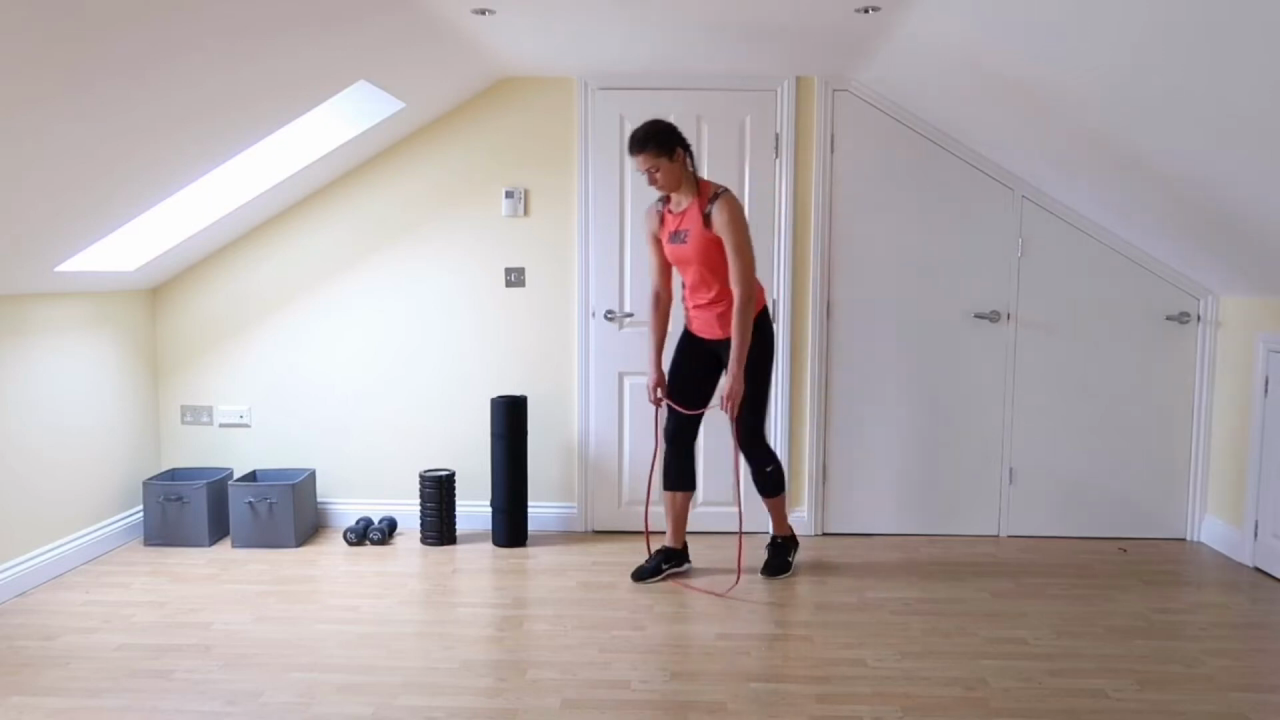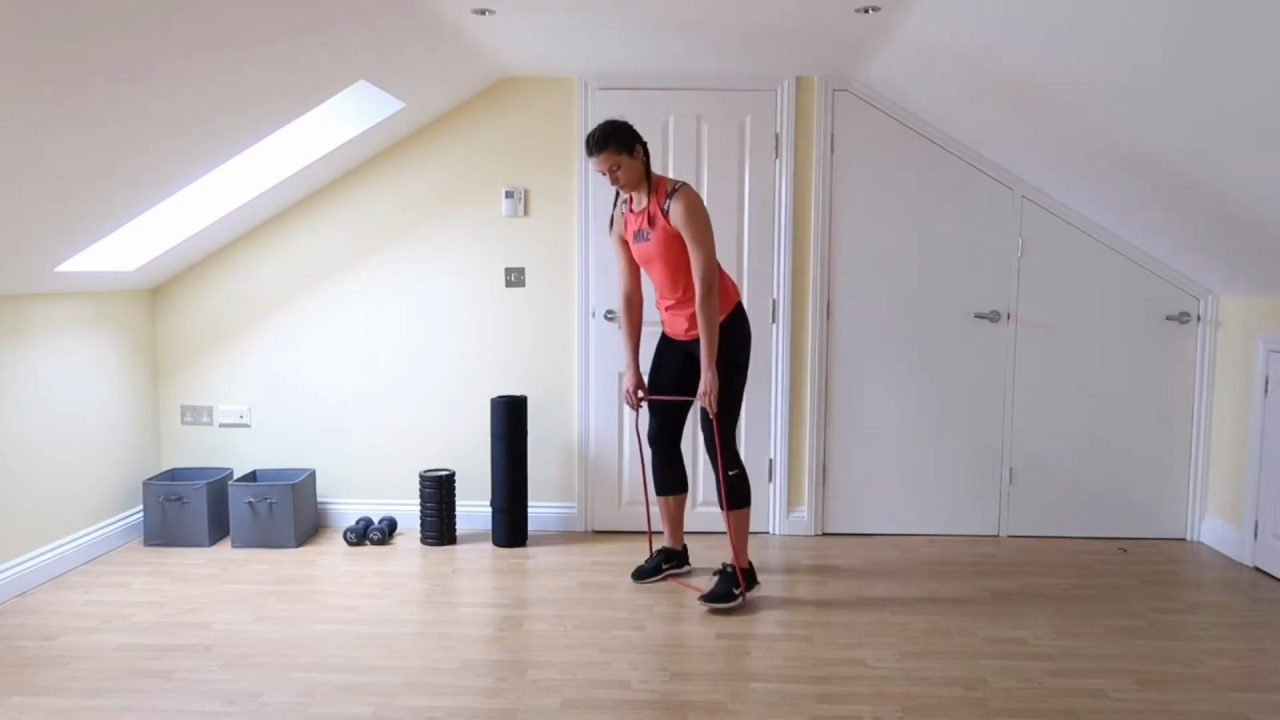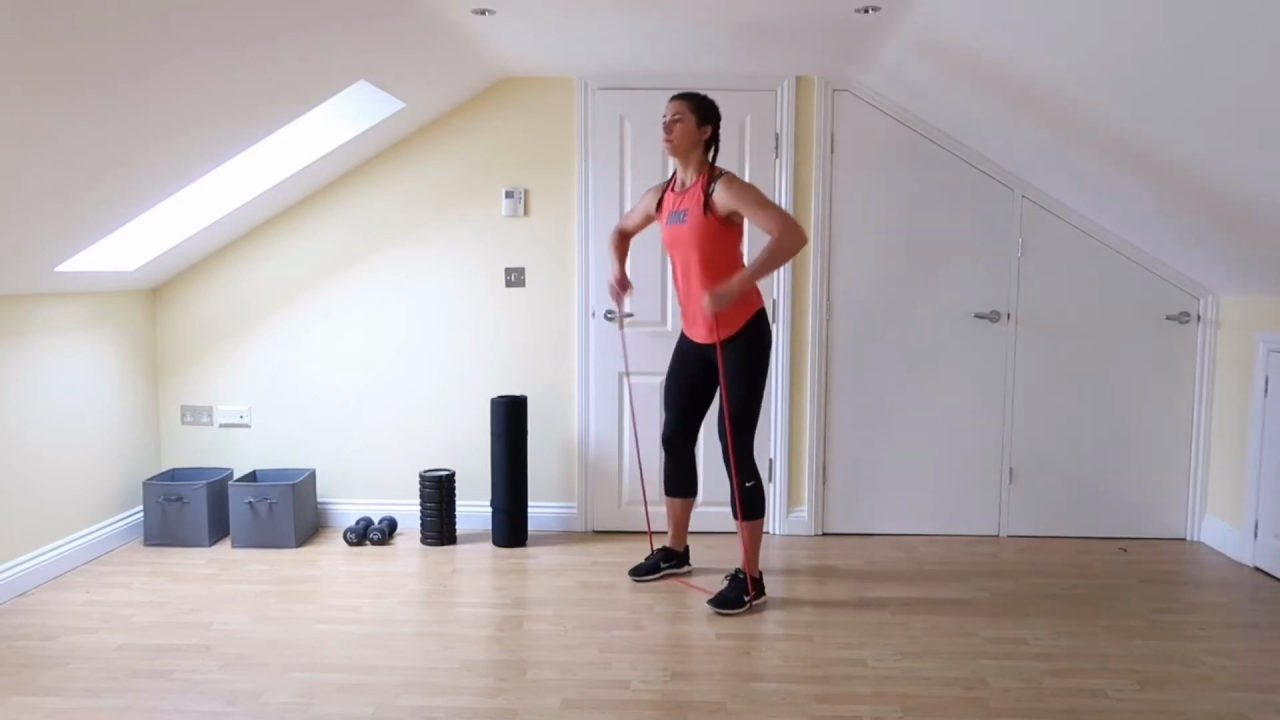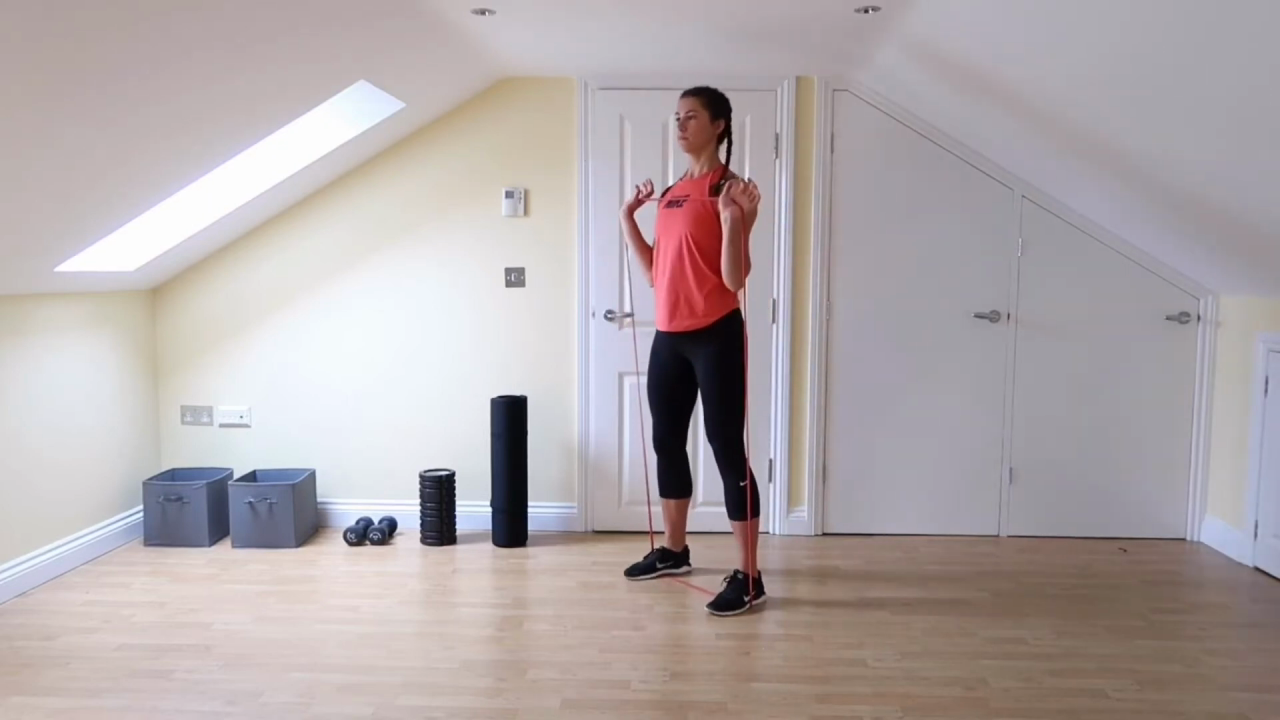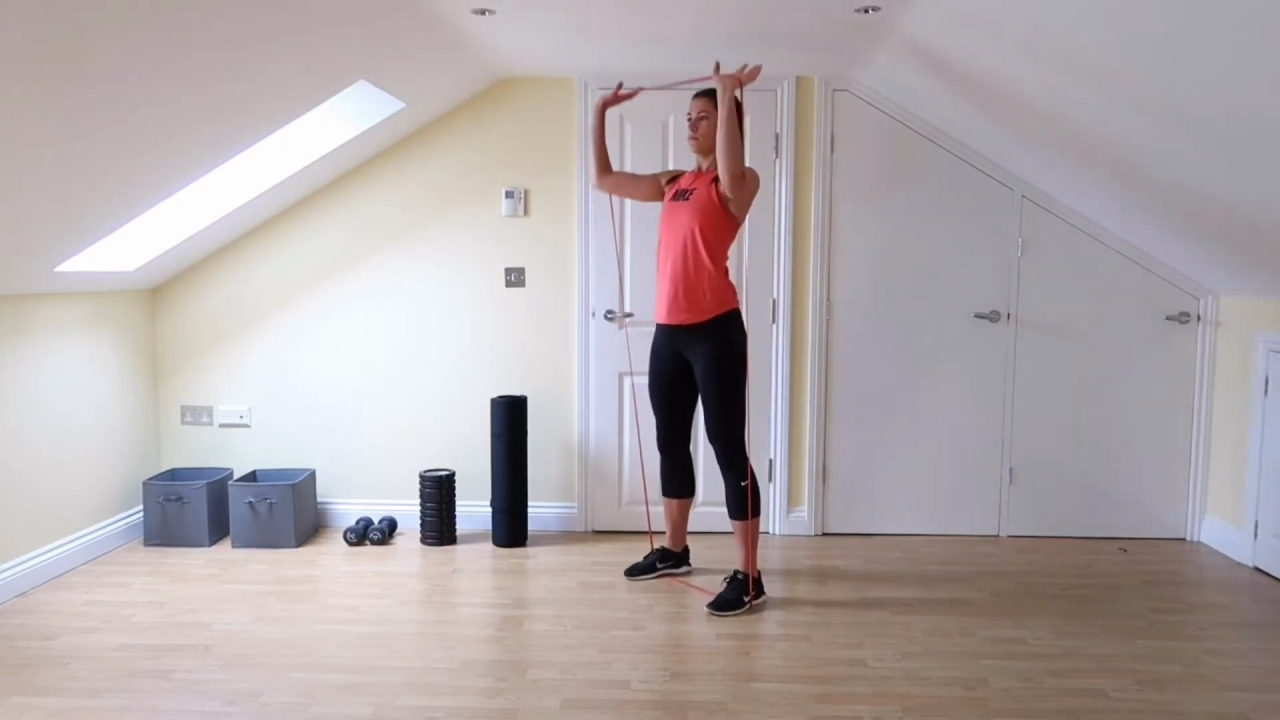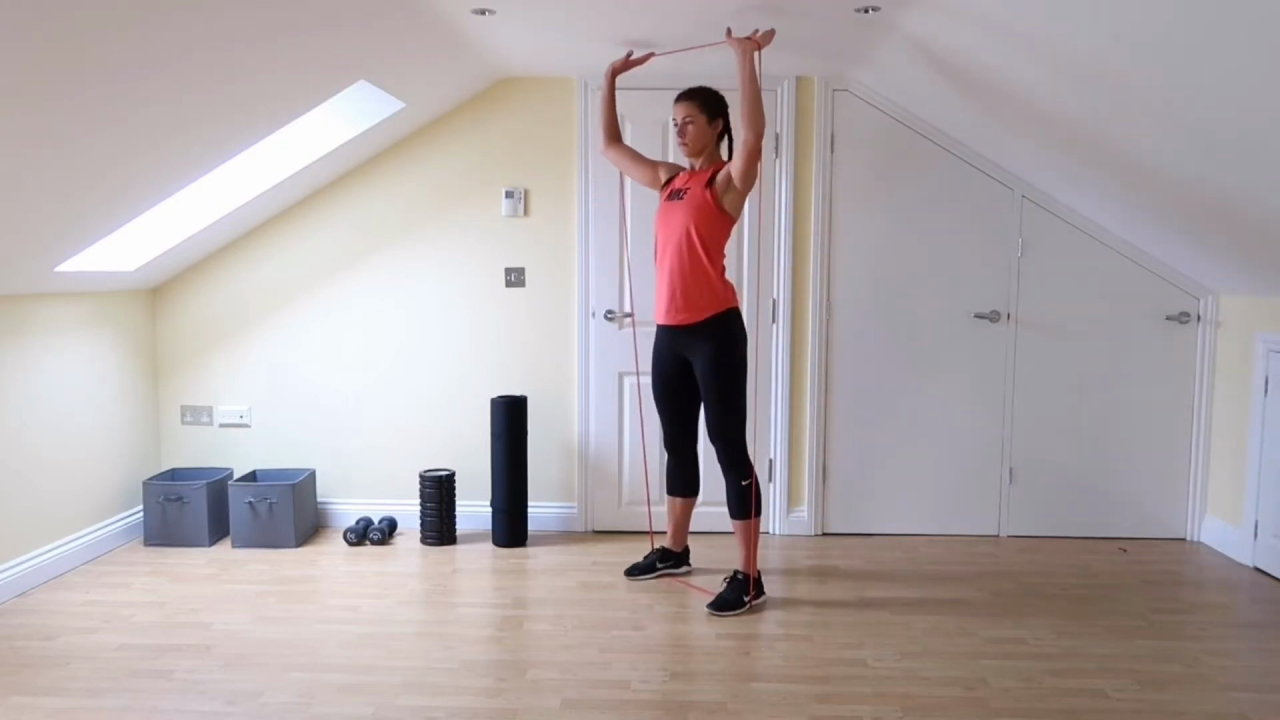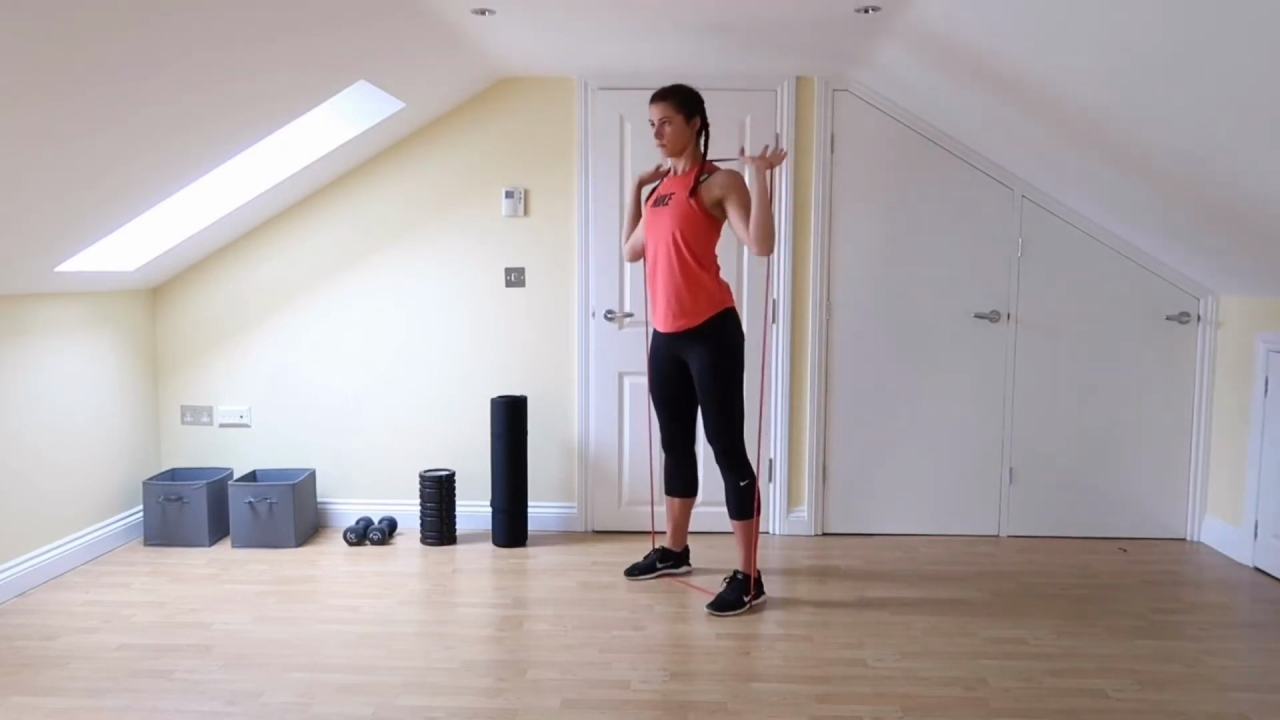
dt=0.7s
person 1, frame 1
left shoulder: (721, 207)
right shoulder: (657, 215)
left elbow: (744, 294)
right elbow: (660, 293)
left wrist: (736, 374)
right wrist: (655, 364)
left hip: (746, 329)
right hip: (697, 333)
left knee: (748, 436)
right knee: (677, 433)
left ankle: (783, 536)
right ankle: (674, 547)
person 1, frame 2
left shoulder: (681, 201)
right shoulder: (620, 216)
left elbow: (707, 286)
right elbow: (631, 295)
left wrist: (709, 369)
right wrist: (632, 367)
left hip: (721, 328)
right hip: (675, 332)
left knee: (718, 442)
right knee: (661, 437)
left ankle: (741, 568)
right ankle: (673, 549)
person 1, frame 3
left shoulder: (725, 188)
right shoulder: (661, 194)
left elbow: (793, 235)
right elbow: (622, 229)
left wrist: (738, 285)
right wrist: (618, 270)
left hip: (742, 335)
right hip: (693, 338)
left knee: (736, 450)
right knee: (675, 438)
left ankle: (750, 577)
right ankle: (675, 549)
person 1, frame 4
left shoulder: (731, 189)
right shoulder: (671, 193)
left elbow: (734, 279)
left wrist: (733, 220)
right wrist: (628, 217)
left hip: (715, 335)
right hip: (669, 336)
left knee: (727, 450)
right knee: (667, 442)
left ankle: (748, 577)
right ankle: (673, 550)
person 1, frame 5
left shoulder: (738, 184)
right shoulder: (671, 183)
left elbow: (732, 170)
right elbow: (603, 180)
left wrist: (728, 95)
right wrist: (601, 113)
left hip: (715, 330)
right hip: (669, 330)
left knee: (728, 447)
right knee: (671, 441)
left ankle: (748, 577)
right ankle: (674, 549)
person 1, frame 6
left shoulder: (730, 179)
right shoulder: (667, 178)
left elbow: (754, 134)
right elbow: (610, 144)
left wrist: (746, 58)
right wrist: (612, 78)
left hip: (714, 330)
right hip: (669, 331)
left knee: (729, 448)
right knee: (677, 443)
left ankle: (748, 576)
right ankle: (674, 549)
person 1, frame 7
left shoulder: (719, 182)
right shoulder: (661, 187)
left elbow: (761, 243)
right elbow: (632, 251)
left wrist: (758, 177)
right wrist: (637, 187)
left hip: (712, 333)
right hip: (666, 336)
left knee: (726, 448)
right knee: (675, 444)
left ankle: (748, 577)
right ankle: (674, 549)
